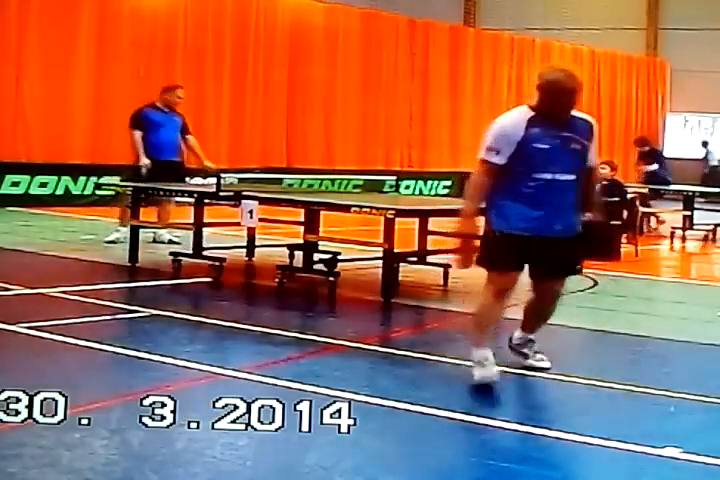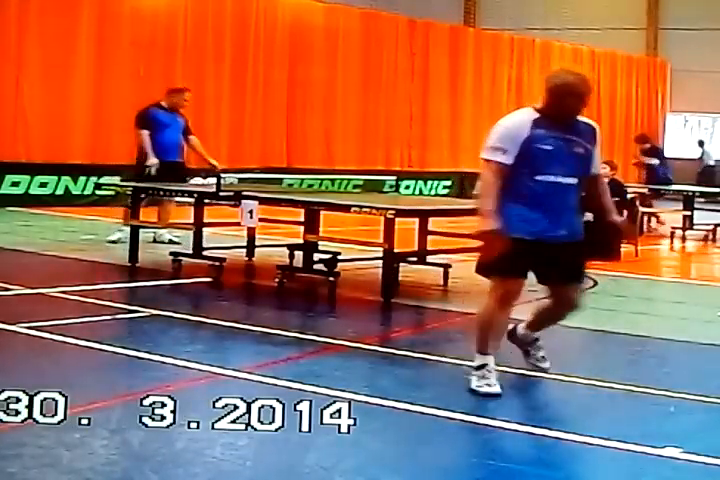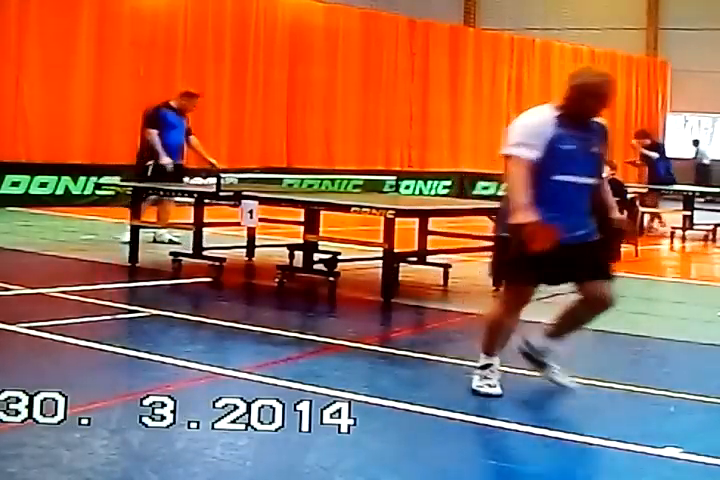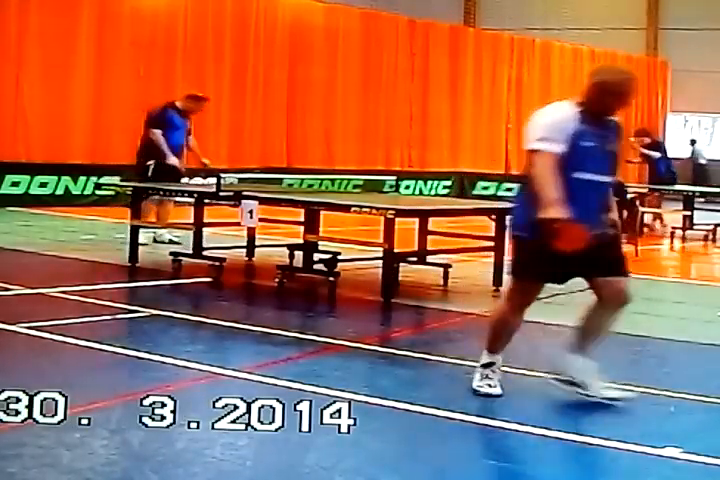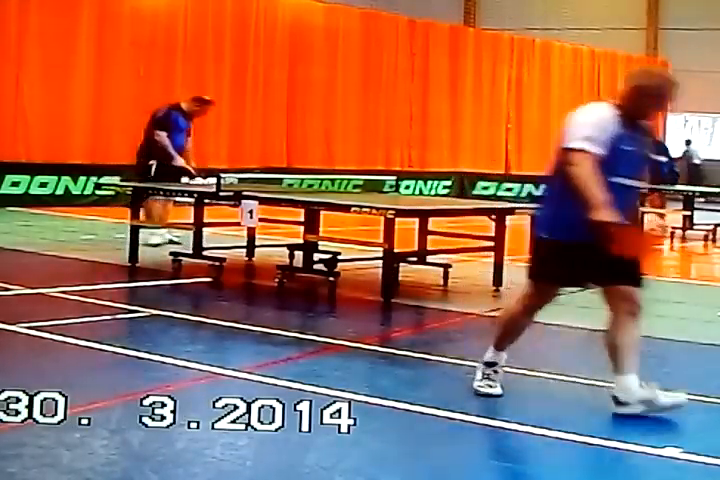
dt=0.1s
person 1, frame 1
left shoulder: (584, 126)
right shoulder: (512, 125)
left elbow: (588, 172)
right elbow: (484, 172)
left wrist: (590, 208)
right wrist: (468, 217)
left hip: (561, 227)
right hip: (512, 224)
left knee: (550, 293)
right knee: (500, 286)
left ankle: (523, 340)
right ankle: (481, 358)
person 1, frame 2
left shoulder: (587, 131)
right shoulder: (516, 125)
left elbow: (593, 178)
right elbow: (492, 172)
left wrist: (610, 214)
right wrist: (487, 217)
left hip: (565, 231)
right hip: (516, 228)
left knee: (568, 299)
right knee: (503, 294)
left ankle: (525, 334)
right ankle: (483, 366)
person 1, frame 3
left shoulder: (598, 131)
right shoulder: (536, 122)
right elbow: (516, 168)
left wrist: (613, 212)
right wrist: (521, 211)
left hip: (580, 231)
right hip: (535, 228)
left knee: (601, 296)
right knee: (514, 299)
left ankle: (540, 345)
right ankle: (487, 367)
person 1, frame 4
left shoulder: (612, 129)
right shoulder: (556, 117)
right elbow: (542, 162)
left wrist: (611, 210)
right wrist: (553, 206)
left hip: (592, 229)
right hip: (547, 228)
left knee: (616, 293)
right knee: (520, 298)
left ankle: (576, 364)
right ankle: (488, 365)
person 1, frame 5
left shoulder: (639, 131)
right shoulder: (594, 118)
right elbow: (579, 163)
left wrist: (628, 221)
right wrist: (600, 207)
left hip: (612, 234)
right hip: (567, 229)
left knee: (628, 303)
right knee: (536, 299)
left ankle: (628, 389)
right ankle: (492, 363)
person 2, frame 1
left shoulder: (178, 117)
right shoulder: (143, 113)
left elbow: (189, 139)
right elbow: (136, 135)
left wrist: (203, 159)
right wrist: (142, 157)
left hip: (174, 164)
right hip: (150, 163)
left knee: (168, 197)
left ankle: (161, 232)
right ankle: (122, 230)
person 2, frame 2
left shoulder: (180, 117)
right shoulder: (149, 112)
left elbow: (190, 139)
right elbow: (143, 134)
left wrist: (207, 158)
right wrist: (150, 156)
left hip: (175, 163)
right hip: (154, 163)
left knee: (168, 197)
left ankle: (161, 232)
right ankle: (125, 230)
person 2, frame 3
left shoulder: (183, 117)
right shoulder: (157, 112)
left elbow: (190, 139)
right elbow: (151, 134)
left wrist: (206, 157)
right wrist: (162, 156)
left hip: (175, 163)
right hip: (154, 162)
left knee: (168, 197)
left ankle: (161, 232)
person 2, frame 4
left shoulder: (186, 118)
right shoulder: (162, 112)
left elbow: (188, 139)
right elbow: (155, 134)
left wrist: (200, 157)
right wrist: (169, 156)
left hip: (173, 163)
right hip: (154, 161)
left knee: (168, 196)
left ankle: (161, 232)
person 2, frame 5
left shoulder: (188, 118)
right shoulder: (167, 113)
left elbow: (187, 140)
right elbow: (159, 137)
left wrist: (190, 161)
right wrist: (176, 157)
left hip: (171, 162)
right hip: (154, 160)
left knee: (168, 196)
right knee: (155, 195)
left ankle: (162, 231)
right ankle: (153, 232)
